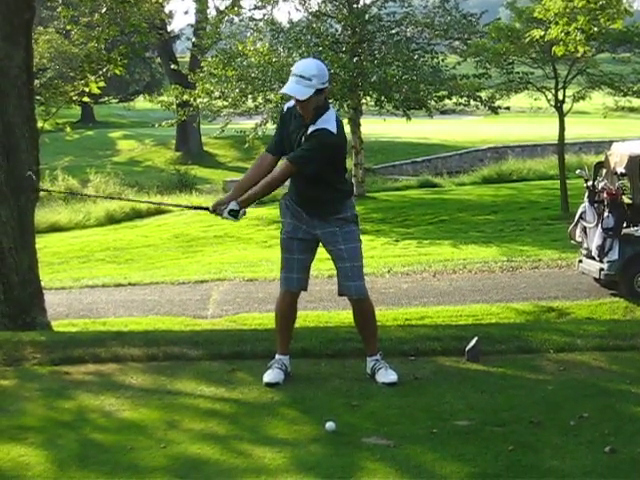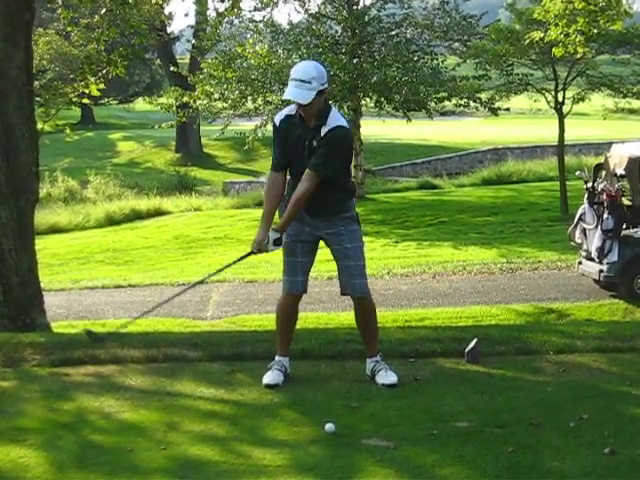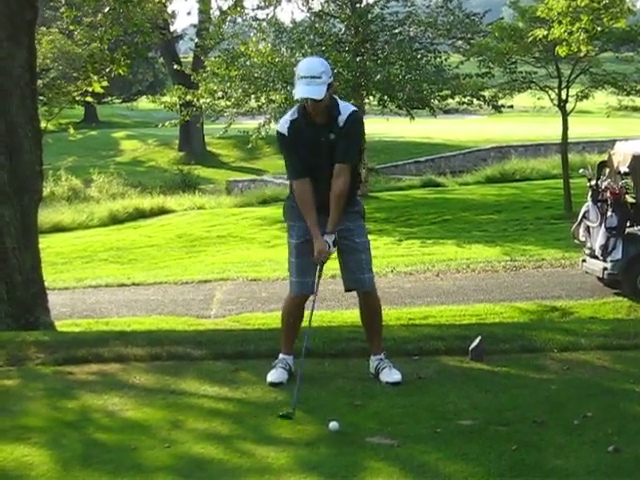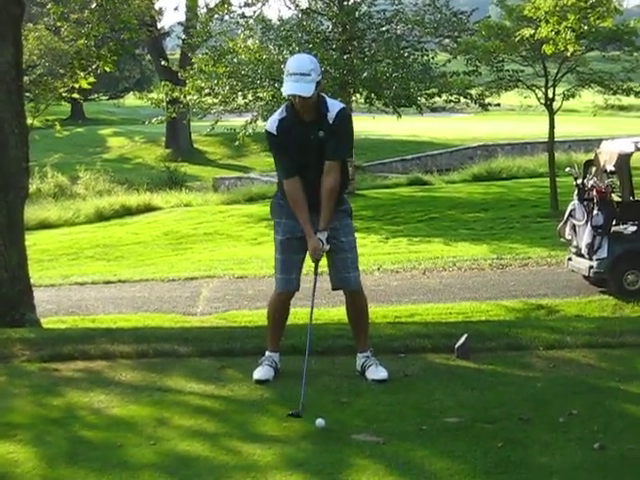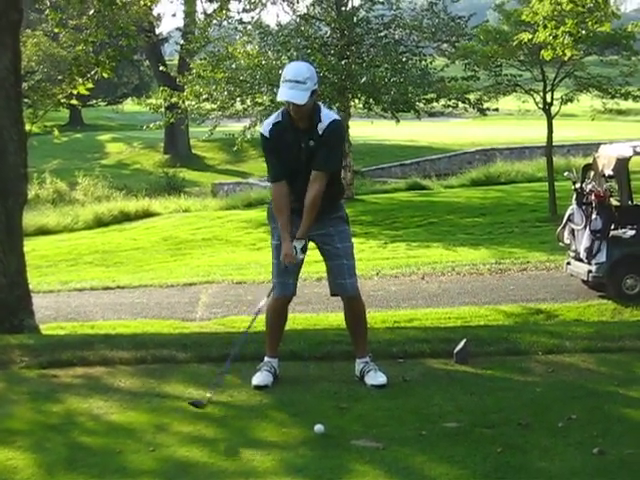
dt=0.3s
person 1, frame 1
left shoulder: (327, 133)
right shoulder: (290, 112)
left elbow: (281, 174)
right elbow: (267, 159)
left wrist: (241, 205)
right wrist: (230, 195)
left hip: (336, 216)
right hip: (298, 211)
left knee: (356, 292)
right knee: (289, 289)
left ankle: (374, 359)
right ankle: (281, 358)
person 1, frame 2
left shoulder: (337, 131)
right shoulder: (284, 121)
left elbow: (308, 186)
right elbow: (276, 176)
left wrist: (279, 229)
right wrist: (264, 225)
left hip: (339, 215)
right hip: (297, 215)
left knee: (359, 292)
right knee: (291, 291)
left ankle: (374, 360)
right ankle: (281, 360)
person 1, frame 3
left shoulder: (349, 118)
right shoulder: (288, 127)
left elbow: (341, 178)
right elbow: (300, 183)
left wrist: (331, 231)
right wrist: (314, 236)
left hip: (346, 210)
right hip: (304, 212)
left knee: (366, 287)
right knee: (299, 292)
left ankle: (378, 358)
right ankle: (285, 358)
person 1, frame 4
left shoulder: (338, 116)
right shoulder: (276, 126)
left elbow: (331, 175)
right elbow: (290, 182)
left wrist: (323, 228)
right wrist: (308, 232)
left hip: (335, 208)
right hip: (290, 210)
left knee: (352, 285)
right knee: (284, 288)
left ankle: (364, 356)
right ankle: (271, 355)
person 1, frame 5
left shoulder: (331, 127)
right shoulder: (272, 129)
left elbow: (317, 186)
right elbow: (278, 186)
left wrist: (303, 237)
right wrist: (286, 239)
left hip: (329, 215)
right hip: (286, 214)
left knee: (349, 291)
right knee: (281, 294)
left ankle: (363, 361)
right ankle: (270, 361)
